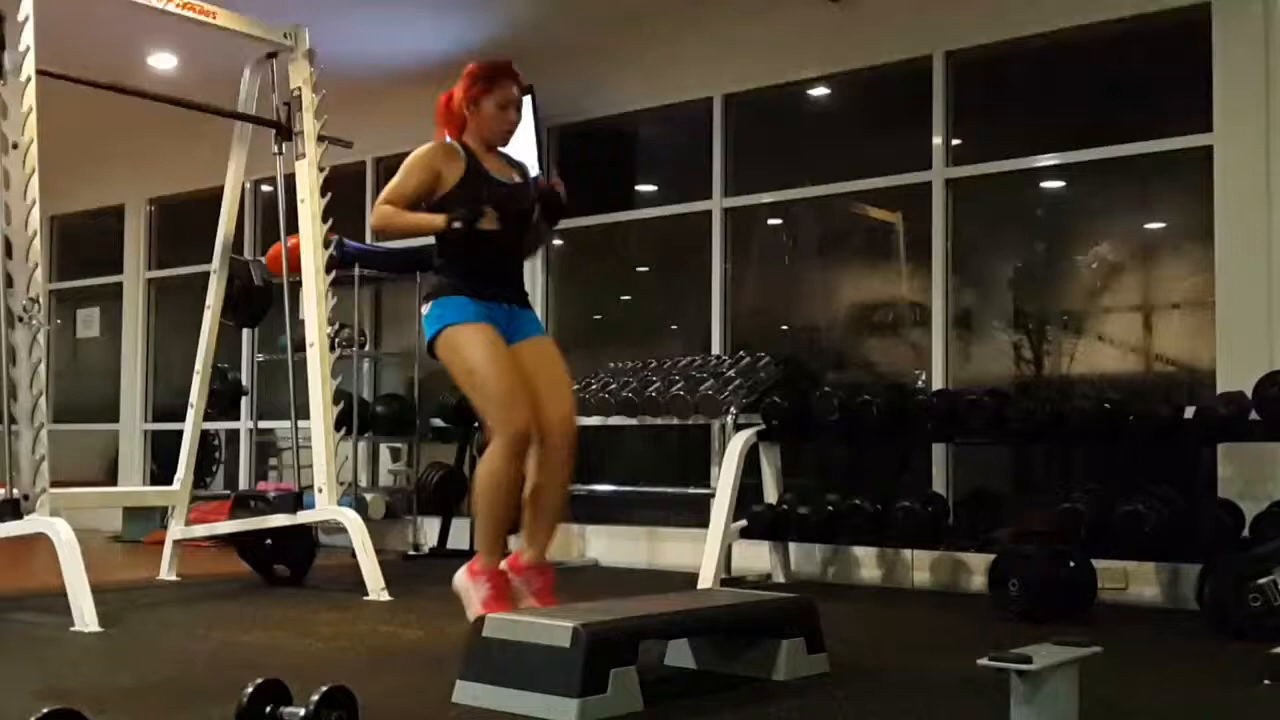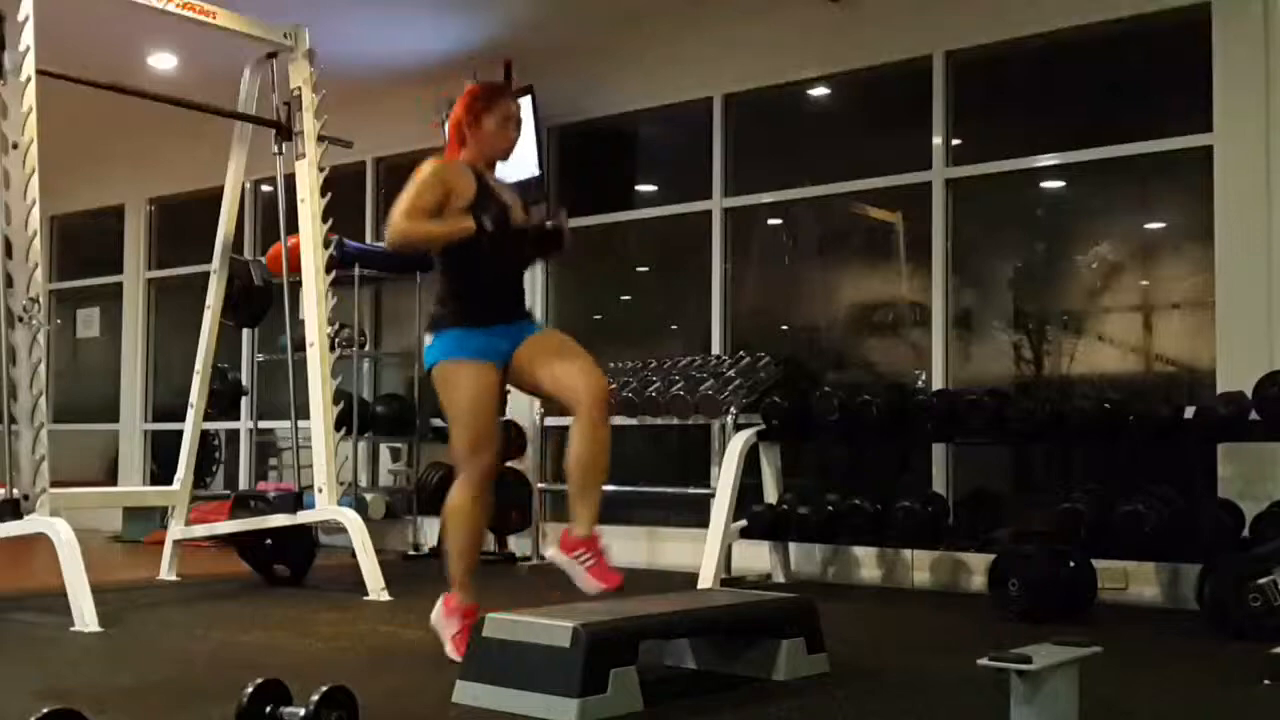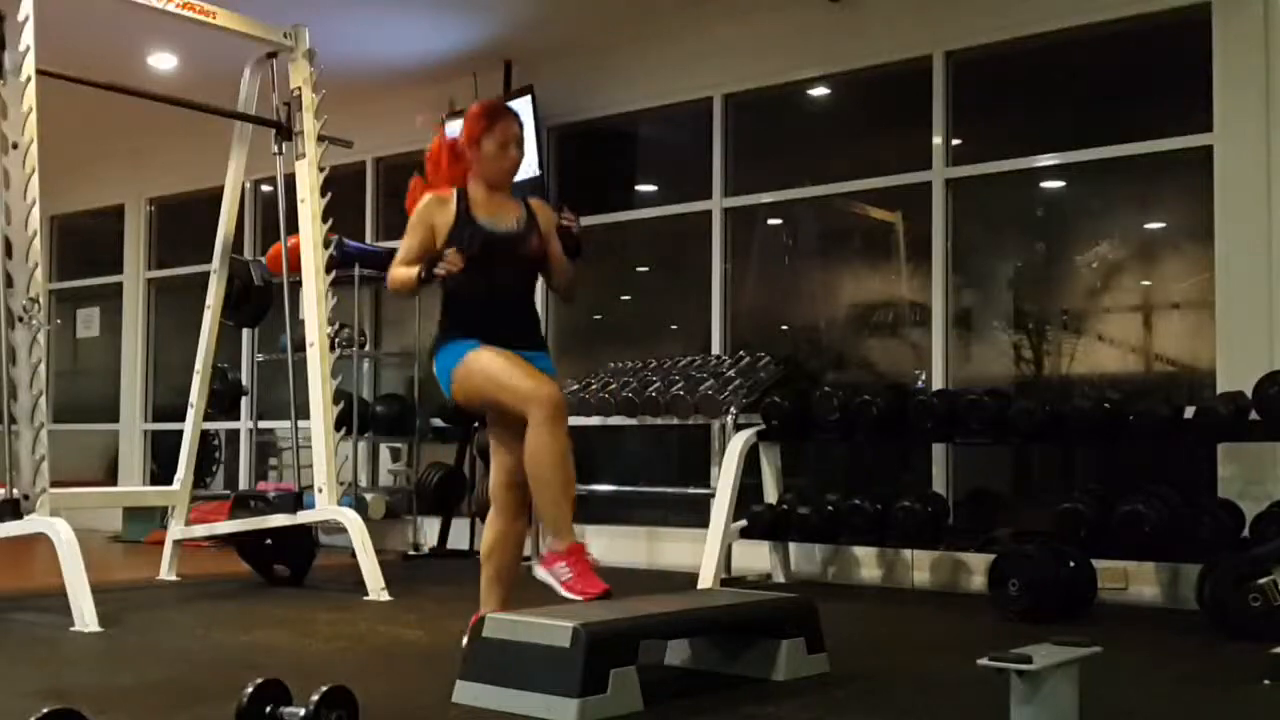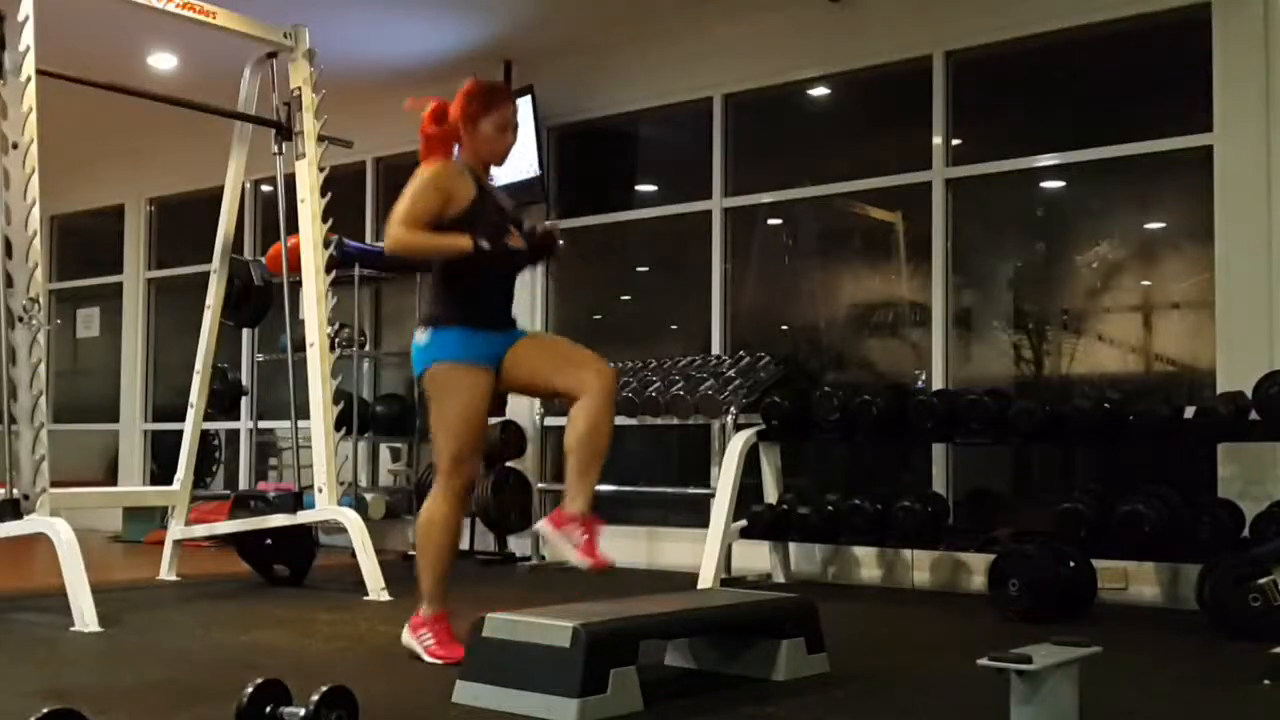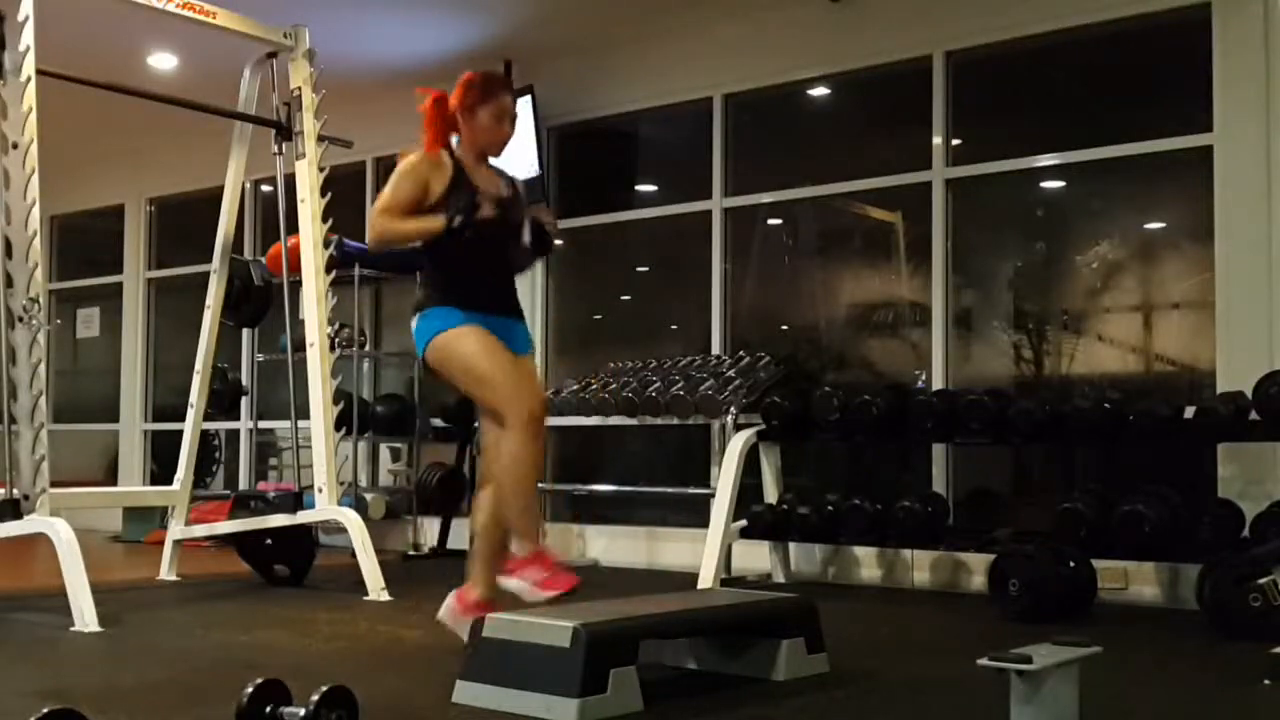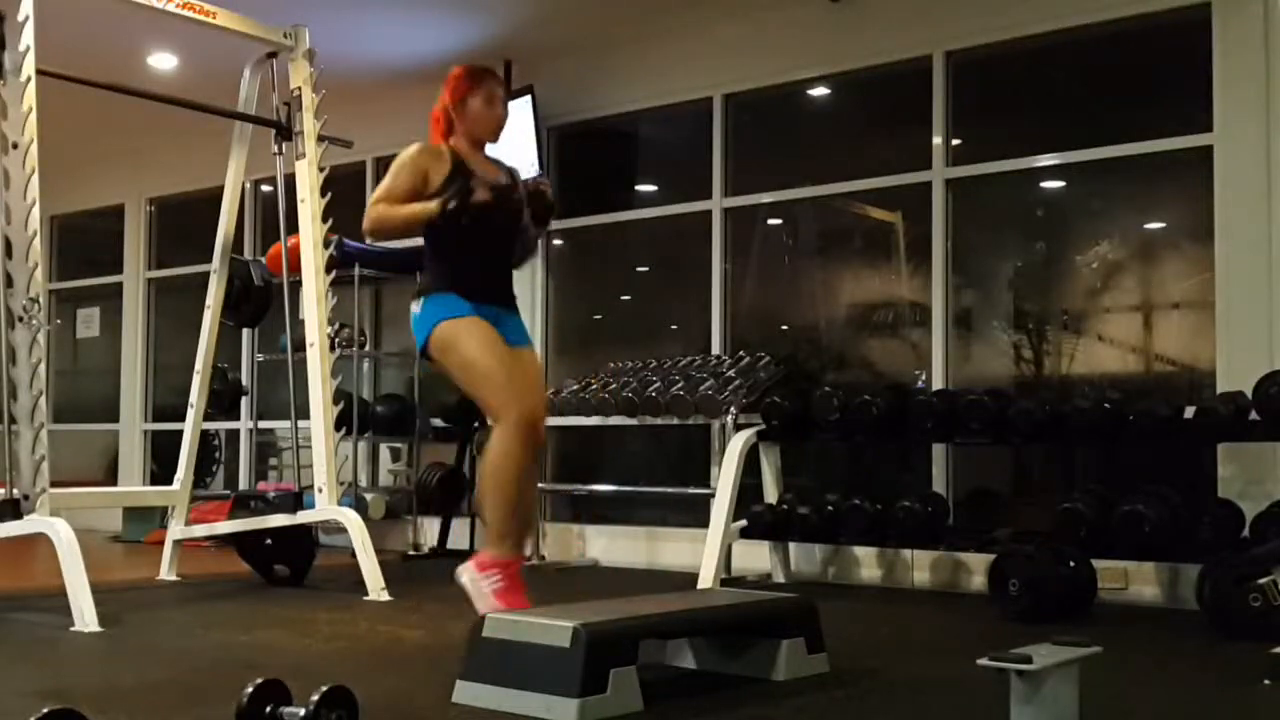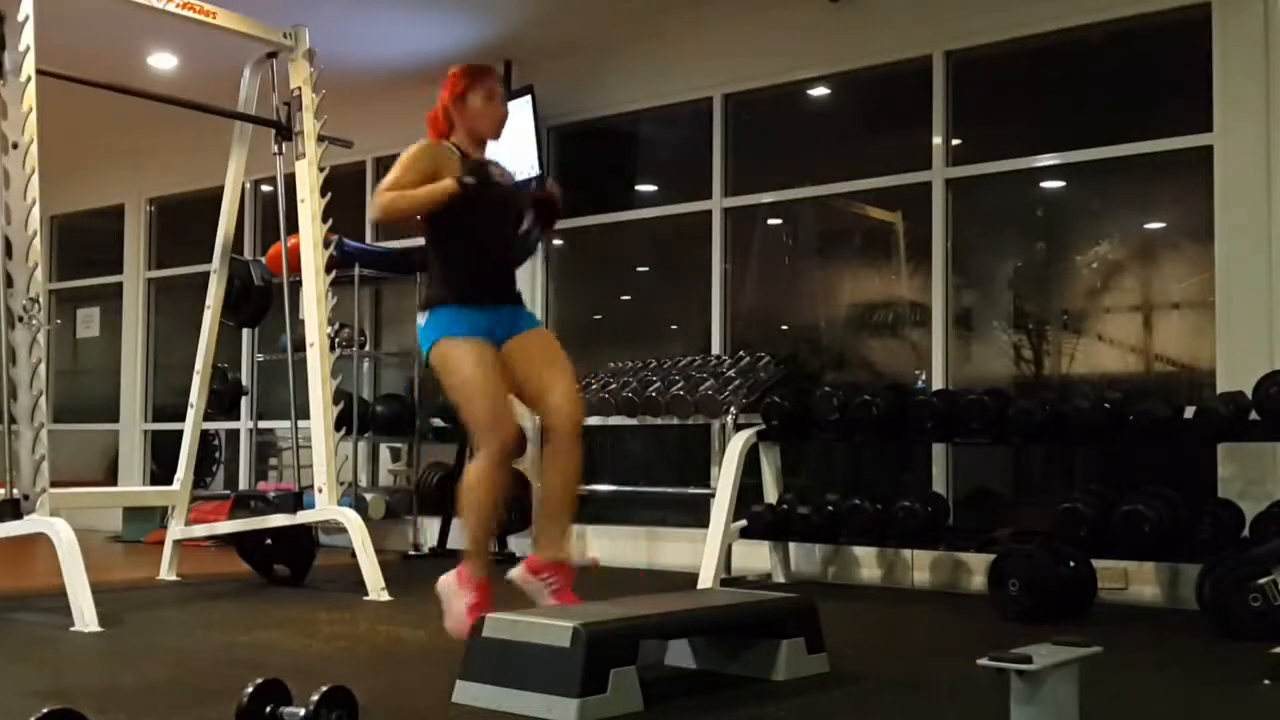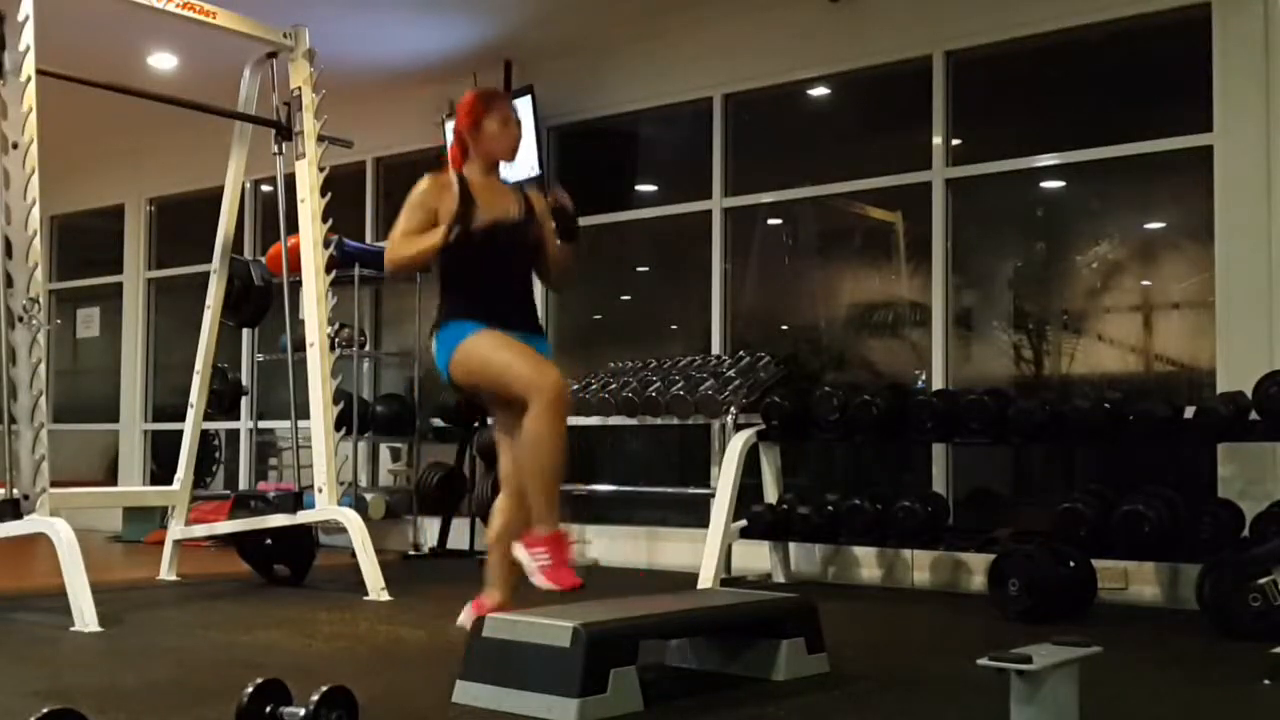
dt=0.3s
person 1, frame 1
left shoulder: (517, 172)
right shoulder: (438, 157)
right elbow: (382, 216)
left wrist: (548, 214)
right wrist: (453, 221)
left hip: (515, 309)
right hip: (458, 308)
left knee: (561, 428)
right knee: (514, 427)
left ankle: (529, 567)
right ankle: (484, 569)
person 1, frame 2
left shoulder: (505, 194)
right shoulder: (444, 175)
right elbow: (397, 232)
left wrist: (537, 243)
right wrist: (482, 226)
left hip: (517, 327)
right hip: (462, 334)
left knee: (592, 390)
right knee: (478, 468)
left ankle: (579, 538)
right ankle: (459, 603)
person 1, frame 3
left shoulder: (537, 214)
right shoulder: (438, 204)
left elbow: (566, 287)
right elbow: (397, 274)
left wrist: (569, 254)
right wrist: (430, 271)
left hip: (528, 349)
right hip: (465, 351)
left knee: (510, 490)
right knee: (547, 400)
left ankle: (489, 619)
right ankle: (563, 552)
person 1, frame 4
left shoulder: (496, 192)
right shoulder: (443, 176)
right elbow: (397, 238)
left wrist: (533, 249)
right wrist: (477, 244)
left hip: (502, 334)
right hip: (454, 336)
left knee: (598, 378)
right knee: (456, 476)
left ankle: (573, 517)
right ankle: (428, 618)
person 1, frame 5
left shoulder: (506, 187)
right shoulder: (426, 166)
right elbow: (377, 230)
left wrist: (536, 239)
right wrist: (456, 222)
left hip: (504, 321)
right hip: (446, 318)
left knee: (508, 454)
right knee: (524, 406)
left ankle: (477, 595)
right ankle: (524, 555)
person 1, frame 6
left shoulder: (508, 177)
right shoulder: (427, 157)
right elbow: (374, 221)
left wrist: (534, 215)
right wrist: (444, 206)
left hip: (501, 312)
right hip: (445, 307)
left knee: (529, 432)
right knee: (515, 417)
left ankle: (496, 564)
right ankle: (496, 558)
person 1, frame 7
left shoulder: (499, 177)
right shoulder: (430, 154)
right elbow: (382, 210)
right wrist: (455, 186)
left hip: (510, 313)
right hip: (454, 316)
left knee: (568, 415)
right knee: (499, 438)
left ankle: (547, 562)
right ankle: (468, 574)
person 1, frame 8
left shoulder: (529, 201)
right shoulder: (437, 189)
left elbow: (553, 277)
right elbow: (393, 259)
left wrist: (564, 233)
right wrist: (449, 235)
left hip: (526, 334)
right hip: (464, 333)
left knee: (521, 478)
right knee: (550, 387)
left ankle: (491, 605)
right ankle: (542, 537)
